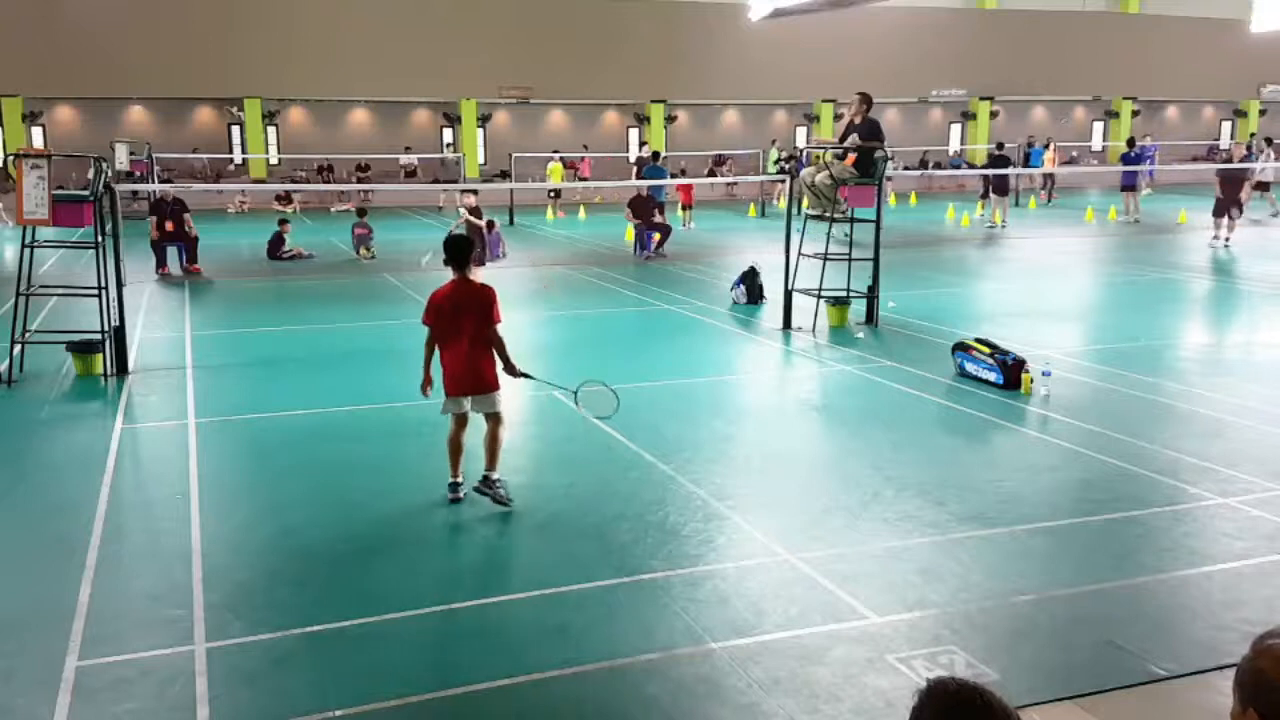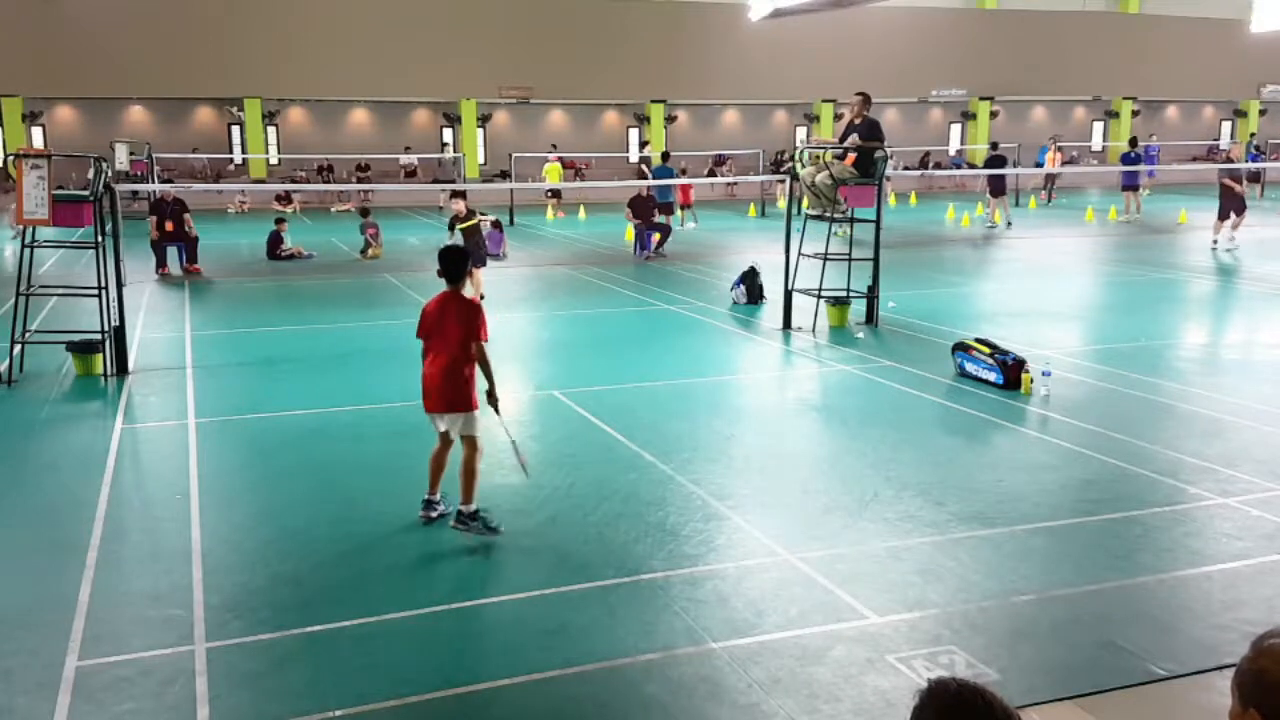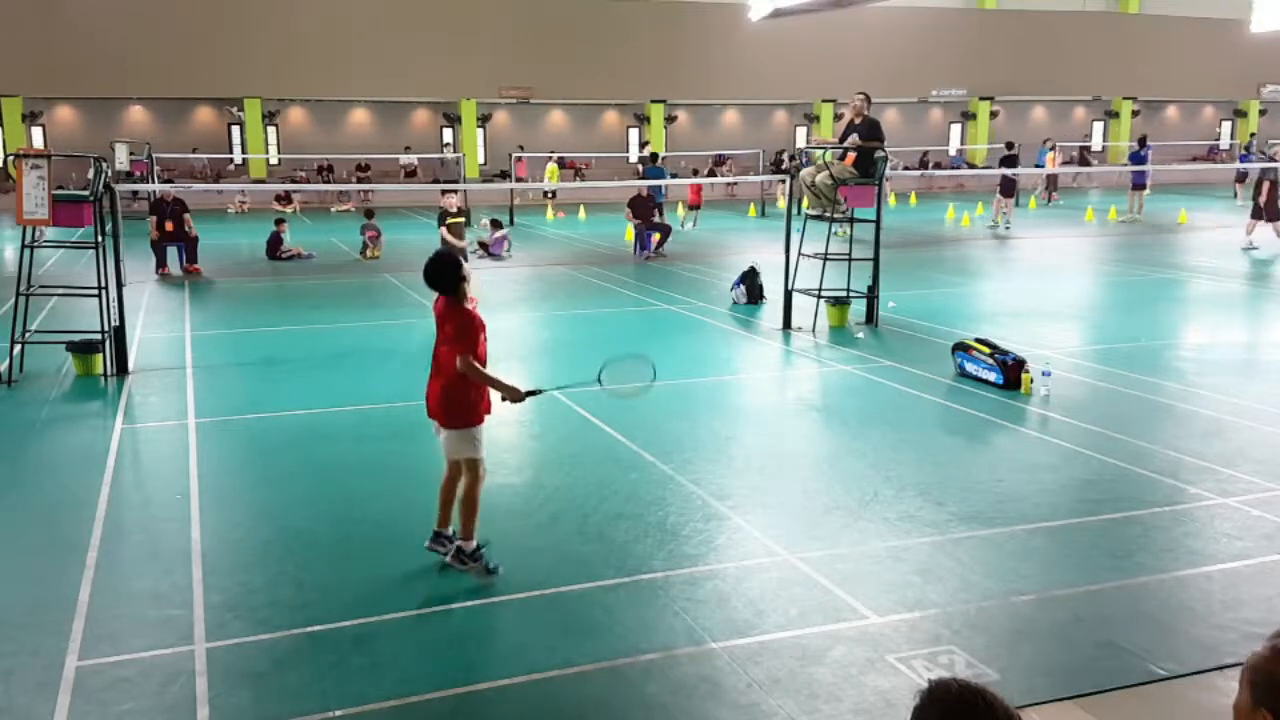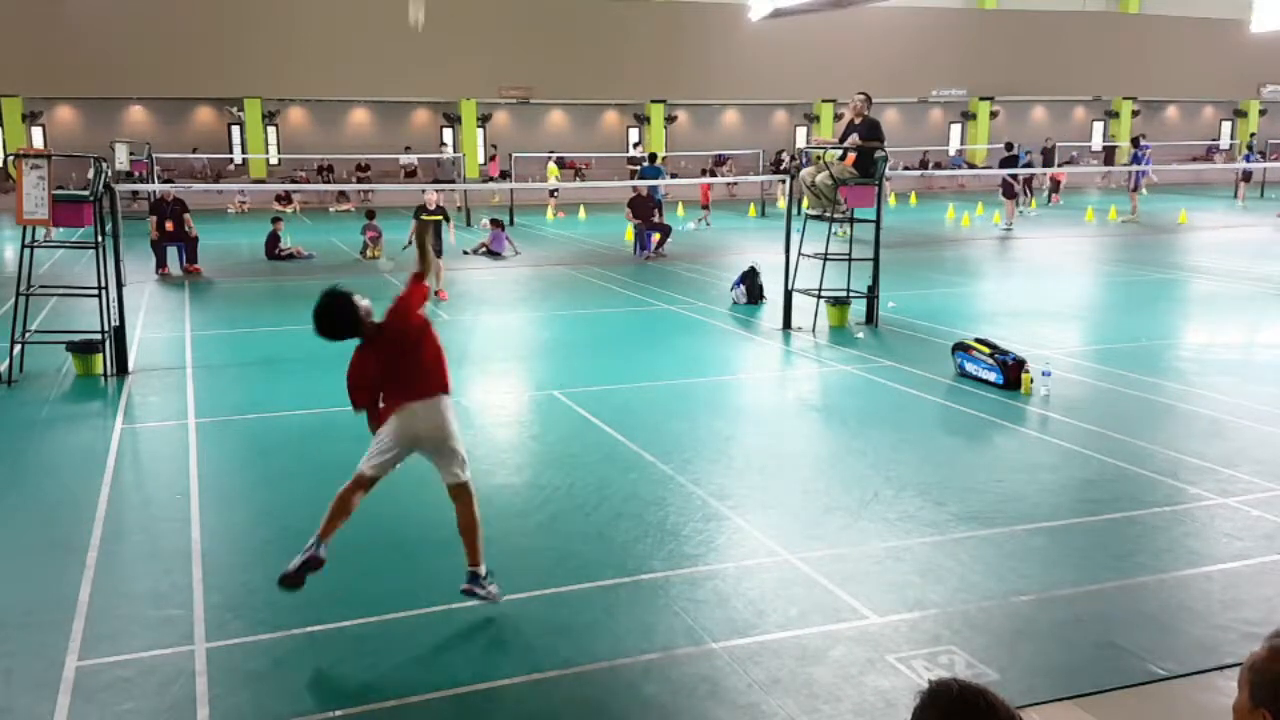
dt=0.7s
person 1, frame 1
left shoulder: (438, 296)
right shoulder: (486, 293)
left elbow: (431, 339)
right elbow: (493, 335)
left wrist: (427, 373)
right wrist: (508, 363)
left hip: (453, 373)
right hip: (482, 371)
left knee: (458, 425)
right knee: (495, 422)
left ankle: (455, 483)
right ankle: (490, 477)
person 1, frame 2
left shoulder: (430, 307)
right shoulder: (472, 308)
left elbow: (424, 349)
right elbow: (478, 351)
right wrist: (492, 387)
left hip: (432, 386)
right hip: (458, 386)
left knee: (443, 442)
right knee: (471, 446)
left ankle: (431, 502)
right ankle: (467, 510)
person 1, frame 3
left shoulder: (442, 303)
right shoulder: (466, 317)
right elbow: (465, 365)
right wrist: (505, 388)
left hip: (439, 398)
right hip: (461, 403)
left knee: (454, 468)
right knee: (473, 472)
left ankle: (442, 535)
right ankle: (466, 548)
person 1, frame 4
left shoulder: (357, 367)
right shoulder: (402, 318)
left elbow: (371, 416)
right elbow: (424, 270)
left wrist: (380, 438)
right wrist: (421, 237)
left hip: (400, 420)
right hip: (437, 413)
left knee: (359, 484)
right knee: (462, 495)
left ankle: (316, 549)
right ankle: (477, 575)
